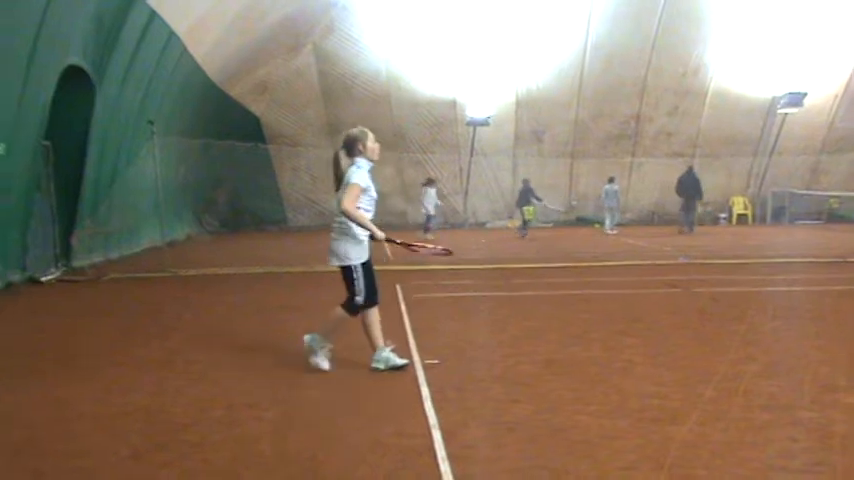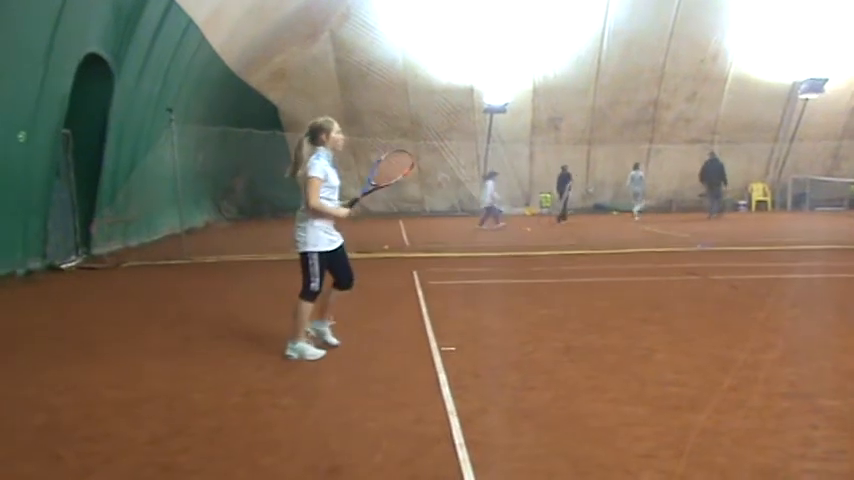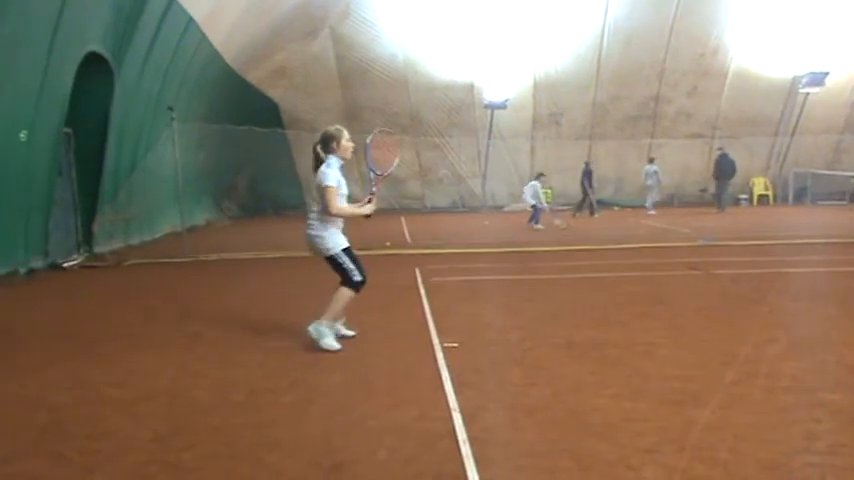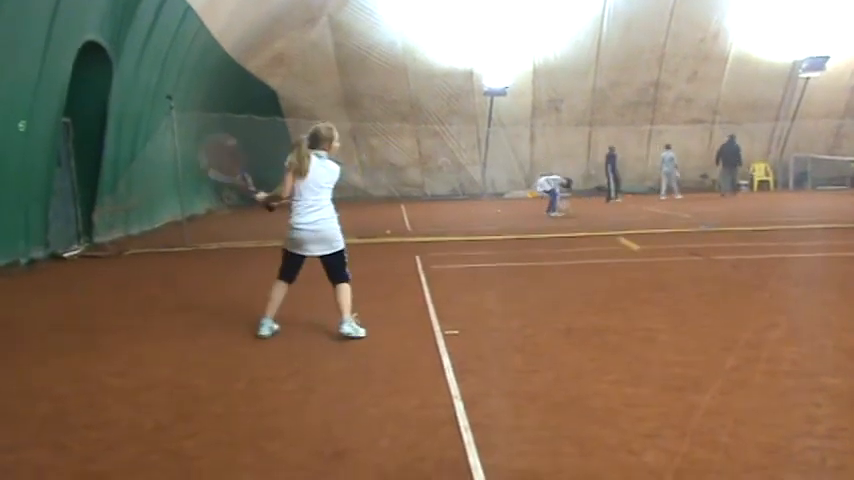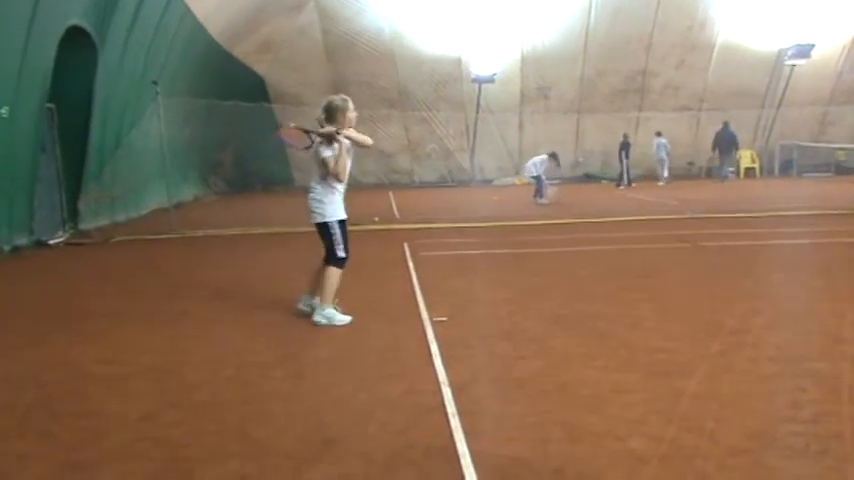
dt=0.7s
person 1, frame 1
left shoulder: (361, 172)
right shoulder: (358, 172)
right elbow: (346, 206)
left wrist: (370, 231)
right wrist: (373, 229)
left hip: (359, 244)
right hip: (349, 245)
left knee: (370, 300)
right knee: (357, 302)
left ankle: (381, 354)
right ankle: (317, 341)
person 1, frame 2
left shoulder: (326, 162)
right shoulder: (317, 163)
right elbow: (313, 203)
left wrist: (339, 209)
right wrist: (338, 212)
left hip: (328, 234)
right hip: (313, 234)
left knee: (345, 279)
right knee: (312, 288)
left ankle: (319, 324)
right ankle: (297, 344)
person 1, frame 3
left shoulder: (331, 169)
right shoulder: (331, 171)
right elbow: (333, 209)
left wrist: (360, 205)
right wrist: (363, 211)
left hip: (324, 233)
right hip: (325, 234)
left knee: (350, 278)
right knee: (356, 280)
left ankle: (334, 325)
right ankle: (321, 325)
person 1, frame 4
left shoulder: (294, 161)
right shoulder: (334, 169)
left elbow: (285, 193)
left wrist: (266, 197)
left hip: (300, 231)
right hip: (328, 231)
left knee: (285, 277)
right knee: (341, 278)
left ankle: (266, 323)
right ankle: (348, 323)
person 1, frame 5
left shoulder: (343, 135)
right shoulder: (325, 144)
left elbow: (367, 142)
right elbow: (339, 175)
left wrist: (344, 132)
right wrist: (341, 147)
left hip: (332, 203)
right hip: (326, 204)
left knee: (333, 255)
right knee: (339, 256)
left ankle: (309, 299)
right ankle: (324, 310)
